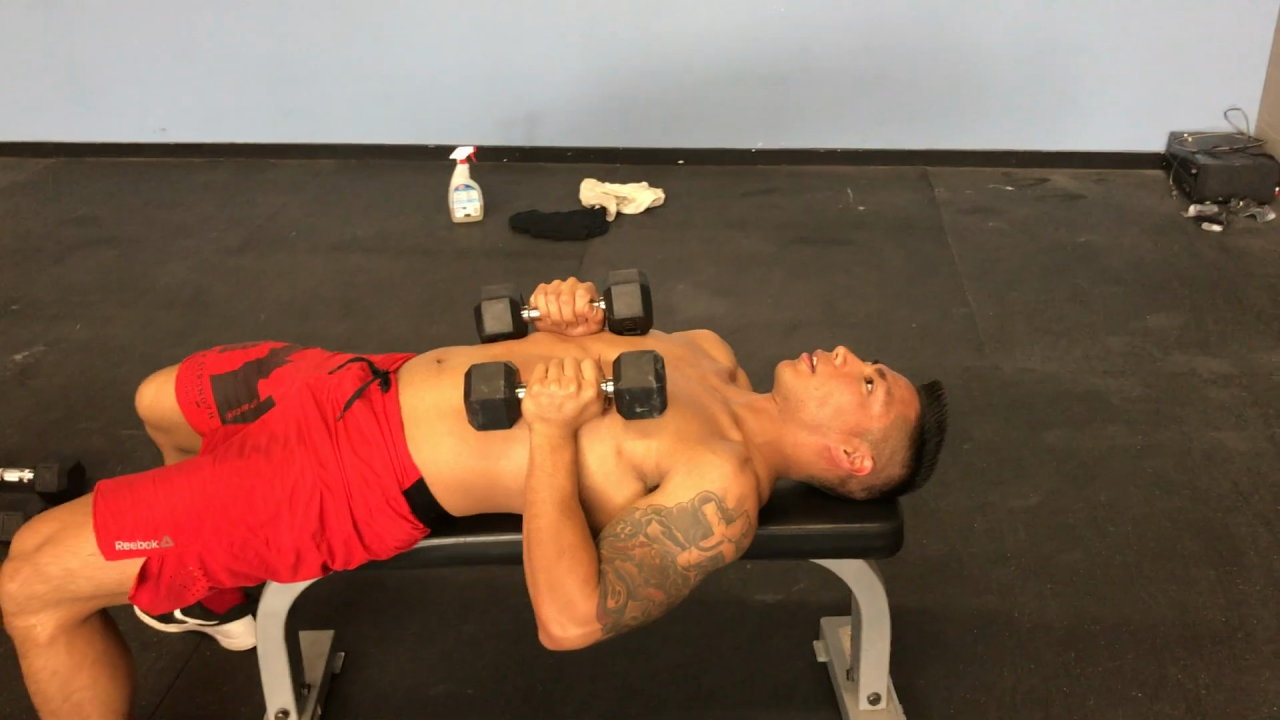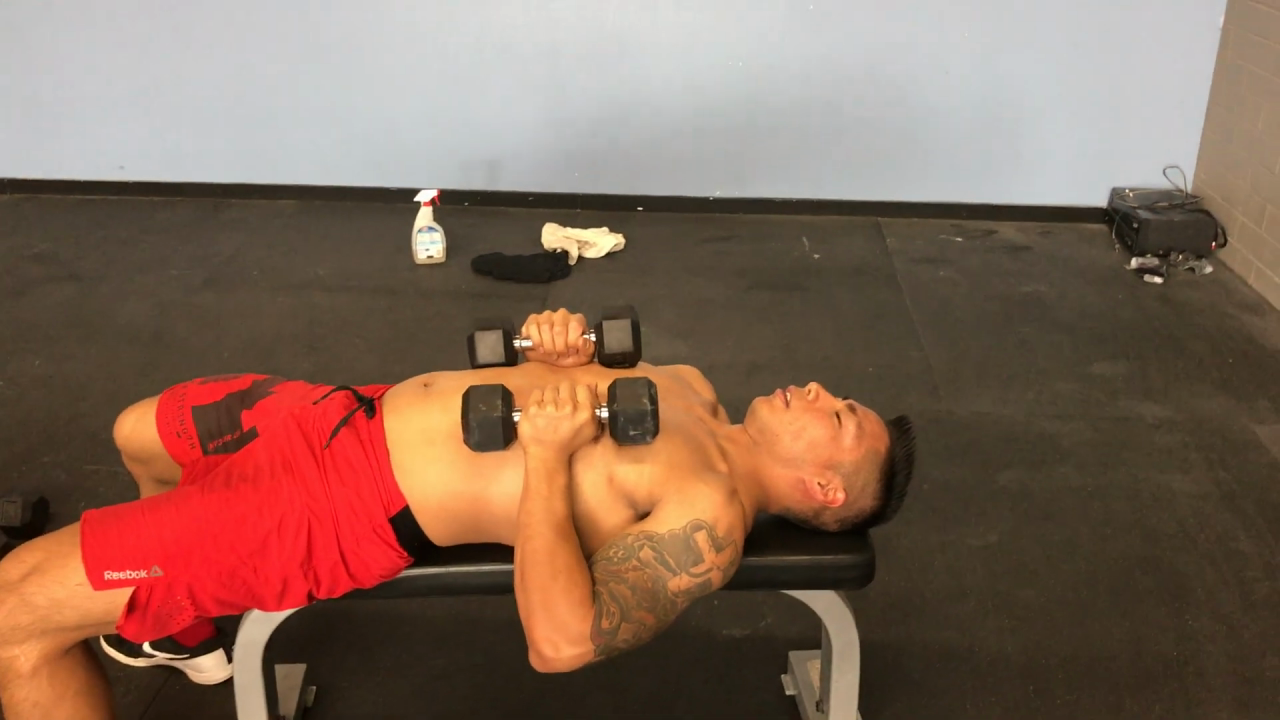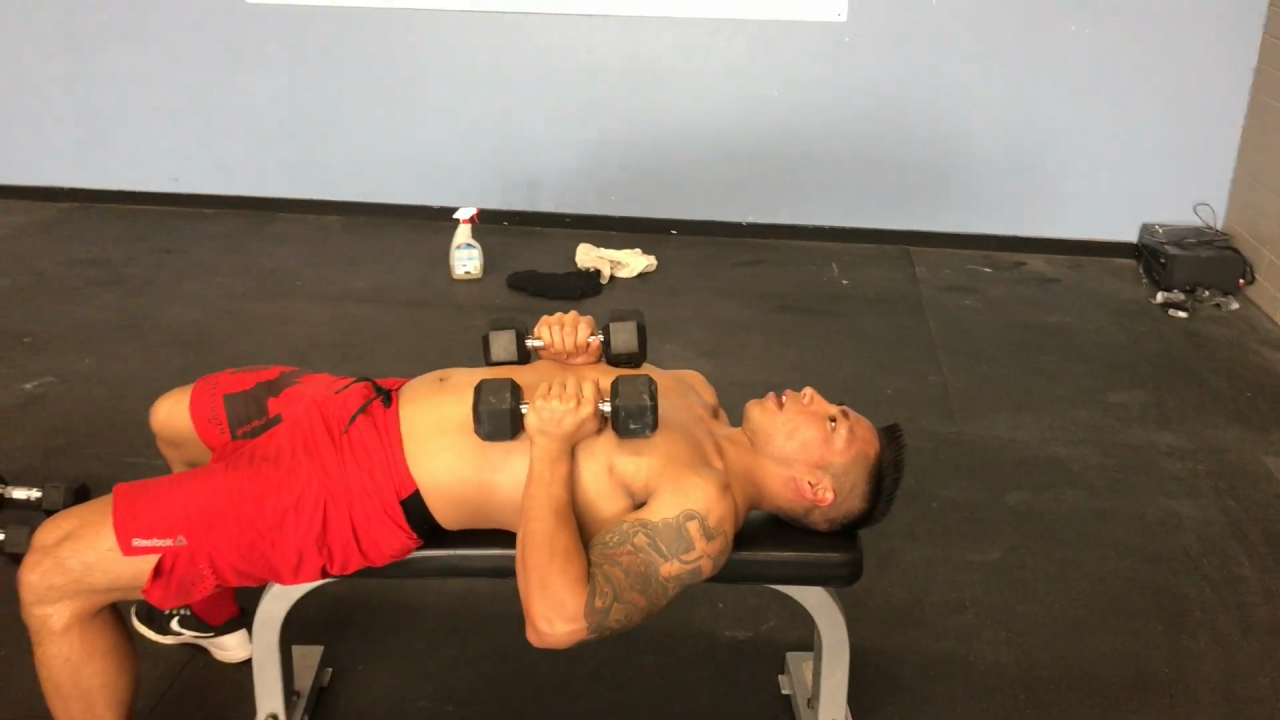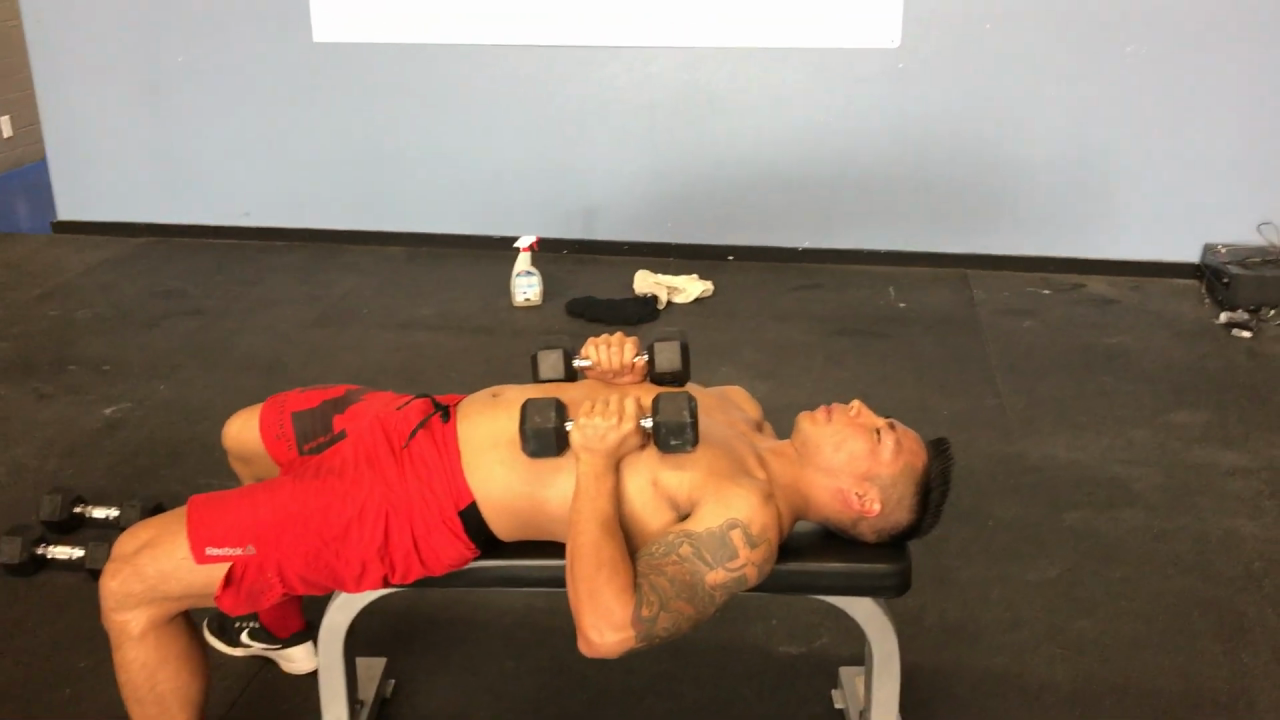
dt=1s
person 1, frame 1
left shoulder: (723, 493)
right shoulder: (712, 356)
left elbow: (567, 619)
right elbow: (606, 349)
left wrist: (552, 431)
right wrist: (570, 315)
left hip: (367, 476)
right knee: (162, 403)
right ankle: (211, 592)
person 1, frame 2
left shoulder: (710, 519)
right shoulder: (692, 388)
left elbow: (560, 642)
right elbow: (581, 387)
left wrist: (546, 454)
right wrist: (556, 347)
left hip: (352, 509)
right knee: (142, 434)
right ankle: (182, 630)
person 1, frame 3
left shoulder: (703, 513)
right shoulder: (694, 393)
left elbow: (555, 618)
right elbow: (595, 386)
left wrist: (551, 445)
right wrist: (567, 347)
left hip: (366, 490)
left knee: (52, 571)
right knee: (174, 420)
right ankle: (210, 611)
person 1, frame 4
left shoulder: (748, 524)
right shoulder: (740, 409)
left elbow: (606, 628)
left wrist: (597, 459)
right wrist: (613, 370)
left hip: (427, 502)
left knee: (131, 578)
right knee: (245, 437)
right ankle: (278, 624)
